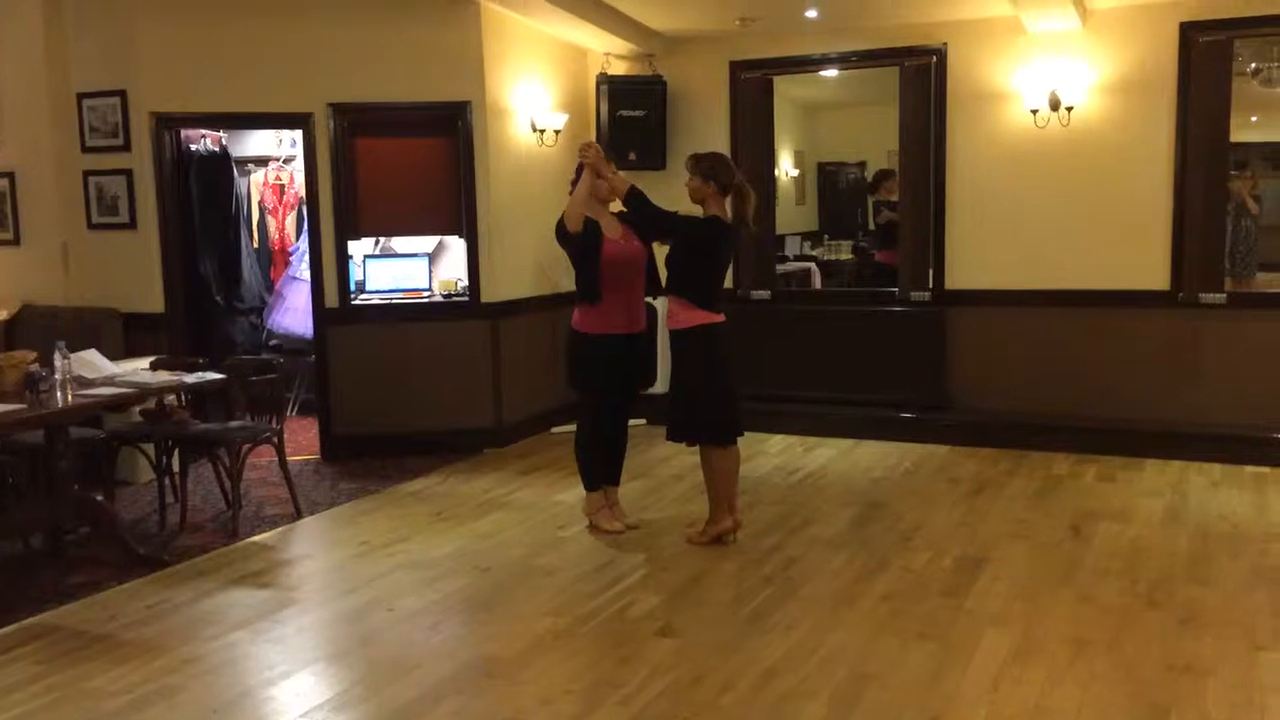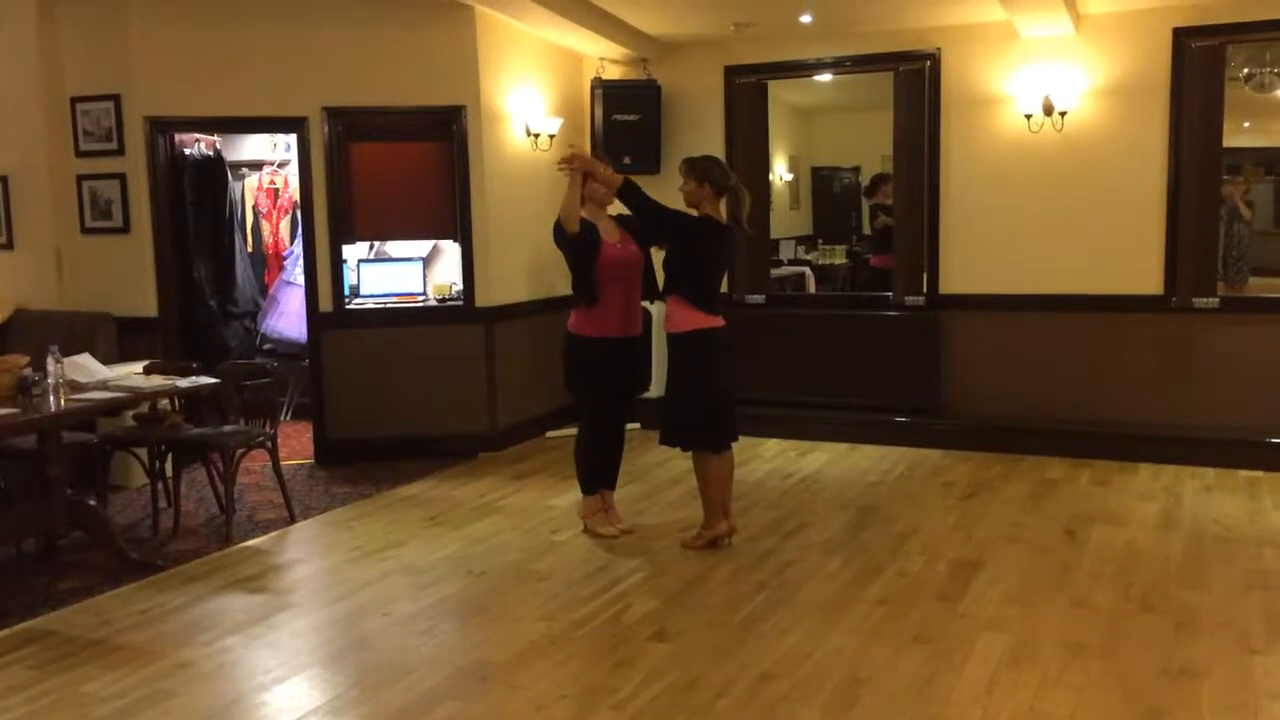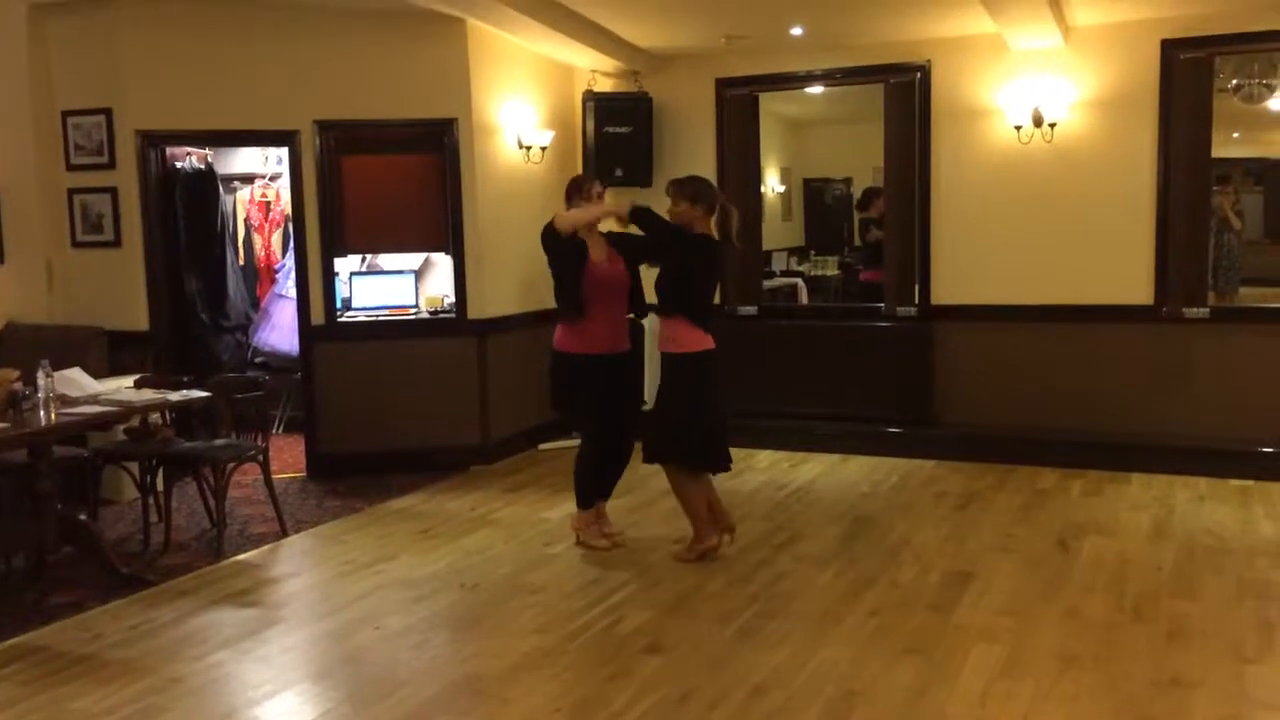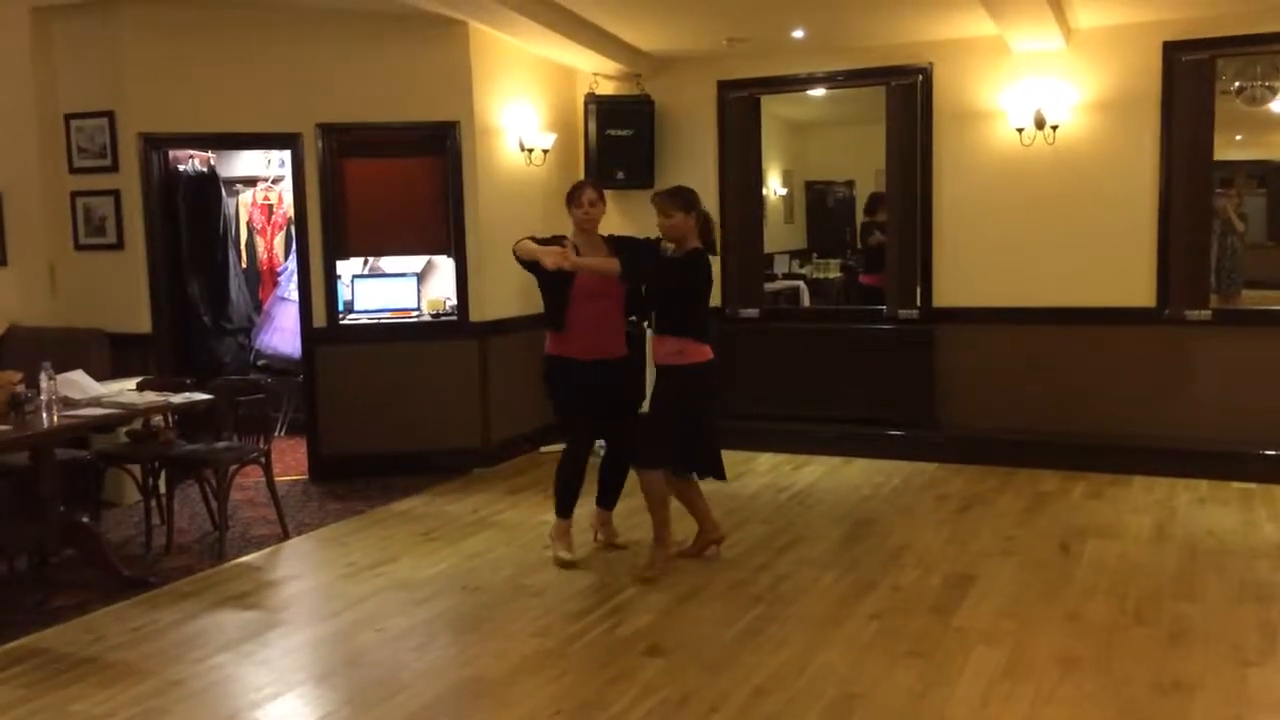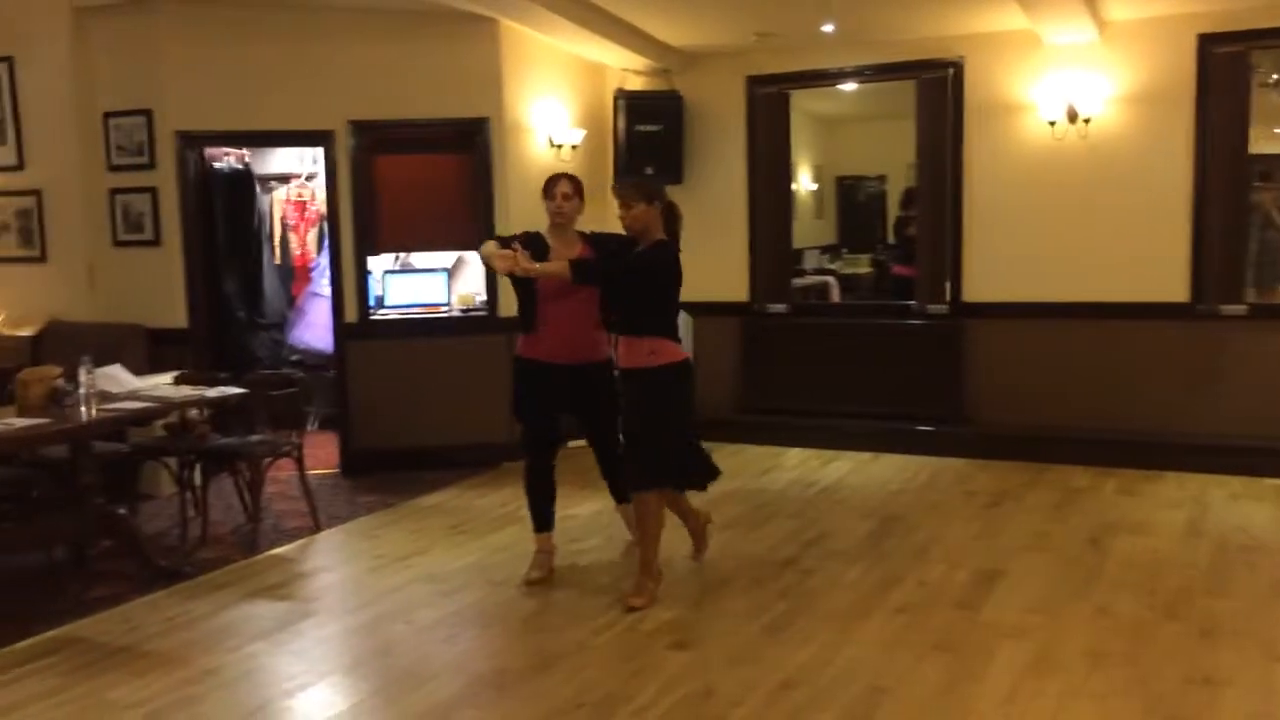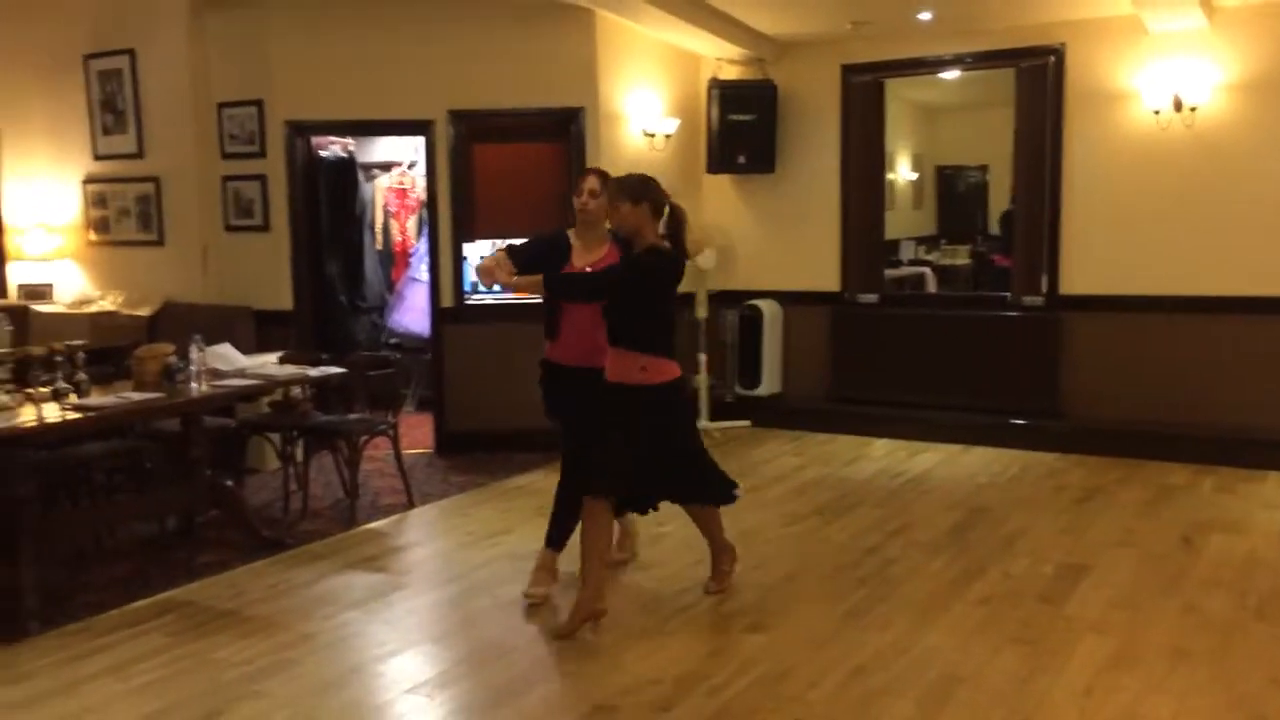
dt=0.5s
person 1, frame 1
left shoulder: (706, 231)
right shoulder: (718, 229)
left elbow: (649, 215)
right elbow: (660, 223)
left wrist: (603, 170)
right wrist: (609, 174)
left hip: (696, 337)
right hip: (707, 333)
left knee: (710, 431)
right knee: (720, 430)
left ankle: (719, 517)
right ankle: (730, 511)
person 1, frame 2
left shoulder: (699, 230)
right shoulder: (717, 231)
left elbow: (643, 206)
right elbow: (656, 228)
left wrist: (593, 168)
left hip: (694, 342)
right hip: (707, 338)
left knee: (702, 436)
right knee: (714, 435)
left ankle: (714, 522)
right ankle: (724, 517)
person 1, frame 3
left shoulder: (696, 246)
right shoulder: (698, 248)
left elbow: (645, 219)
right elbow: (654, 246)
left wrist: (622, 207)
left hip: (687, 359)
right hip: (689, 357)
left knee: (676, 451)
right knee: (684, 449)
left ankle: (704, 534)
right ankle: (718, 518)
person 1, frame 4
left shoulder: (693, 264)
right shoulder: (670, 257)
left elbow: (638, 270)
left wrist: (580, 263)
left hip: (688, 371)
right hip: (673, 370)
left knee: (652, 456)
right knee: (671, 457)
left ankle: (661, 543)
right ankle: (709, 528)
person 1, frame 5
left shoulder: (660, 257)
right shoulder: (636, 253)
left elbow: (600, 272)
left wrist: (534, 269)
left hip: (661, 372)
right hip: (637, 372)
left knee: (645, 473)
right knee: (659, 463)
left ankle: (648, 571)
right ankle: (693, 519)
person 1, frame 6
left shoulder: (649, 266)
right shoulder: (647, 260)
left elbow: (584, 287)
left wrist: (515, 281)
left hip: (656, 393)
right hip: (626, 390)
left knee: (686, 485)
right knee: (600, 492)
left ankle: (723, 554)
right ankle: (591, 598)
person 2, frame 1
left shoulder: (631, 223)
right shoulder: (581, 227)
right elbow: (568, 227)
right wrist: (589, 170)
left hip: (632, 336)
right hip: (595, 339)
left knee: (619, 419)
right knee: (594, 419)
left ankle: (613, 498)
right ankle: (594, 503)
person 2, frame 2
left shoulder: (629, 227)
right shoulder: (579, 231)
right elbow: (565, 225)
right wrist: (574, 173)
left hip: (629, 340)
right hip: (591, 343)
left knee: (616, 424)
right knee: (593, 424)
left ankle: (608, 503)
right ankle: (590, 509)
person 2, frame 3
left shoulder: (620, 244)
right shoulder: (566, 248)
right elbow: (556, 225)
right wrist: (609, 208)
left hip: (618, 356)
right hip: (577, 359)
left knee: (624, 435)
right knee: (596, 438)
left ankle: (599, 508)
right ankle: (585, 520)
person 2, frame 4
left shoulder: (621, 248)
right shoulder: (559, 249)
right elbow: (522, 247)
right wrist: (540, 254)
left hip: (615, 363)
right hip: (568, 364)
left knee: (621, 443)
right knee: (580, 443)
left ankle: (603, 518)
right ankle: (562, 529)
person 2, frame 5
left shoulder: (600, 246)
right shoulder: (530, 244)
right elbow: (491, 247)
right wrist: (495, 256)
left hip: (591, 367)
right hip: (538, 368)
left knee: (605, 444)
right knee: (539, 455)
left ankle: (628, 511)
right ankle: (543, 545)
person 2, frame 6
right shoulder: (553, 245)
right elbow: (506, 260)
right wrist: (493, 266)
left hip: (606, 373)
right hip: (562, 370)
left knee: (576, 462)
right knee: (591, 456)
left ankle: (548, 562)
right ankle: (625, 528)
